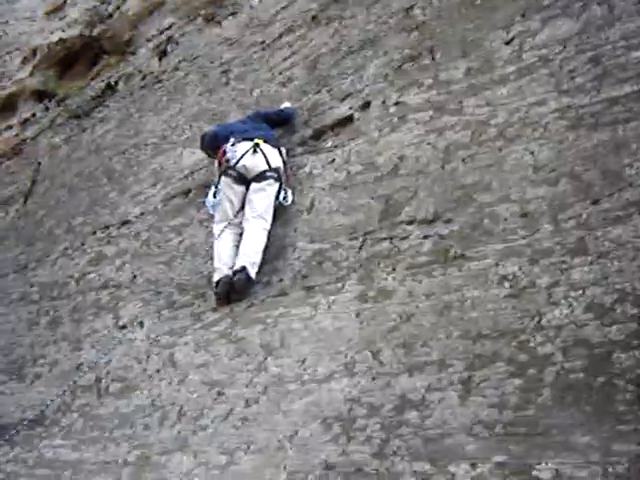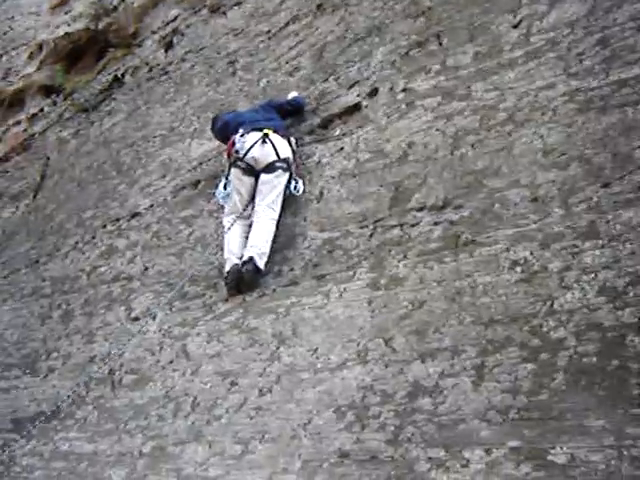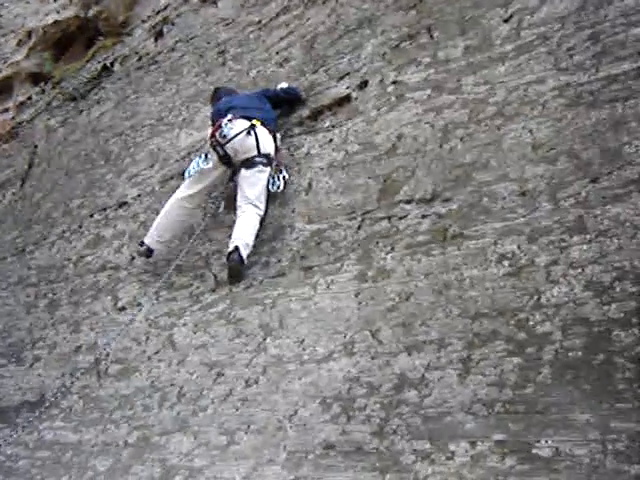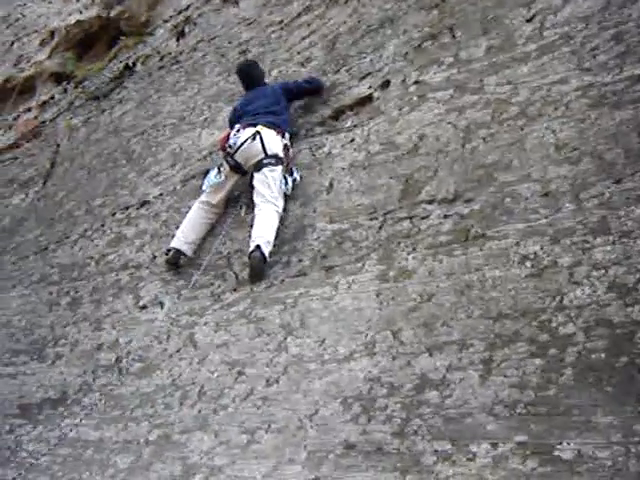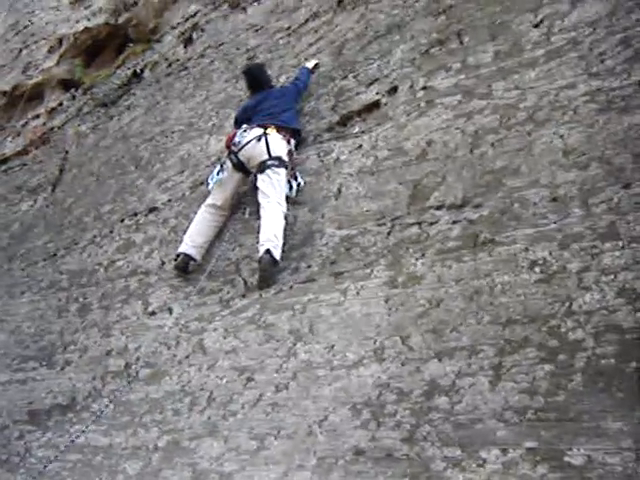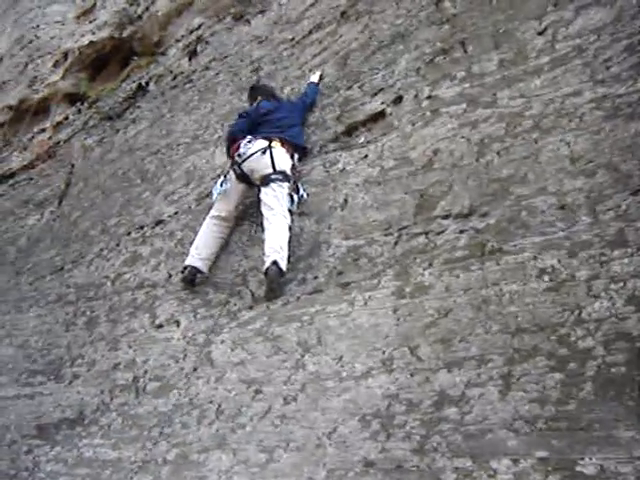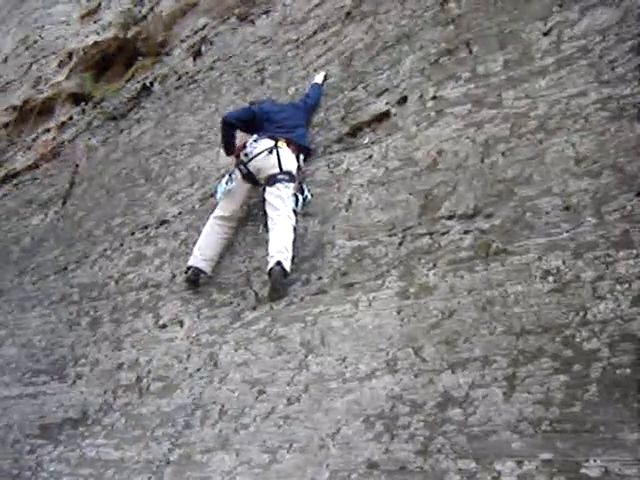
dt=0.7s
person 1, frame 1
left shoulder: (212, 137)
right shoulder: (254, 119)
right elbow: (288, 116)
right wrist: (286, 107)
left hip: (236, 156)
right hip: (268, 158)
left knee: (226, 222)
right knee: (257, 221)
left ankle: (222, 275)
right ankle: (244, 271)
person 1, frame 2
left shoulder: (222, 125)
right shoulder: (265, 108)
right elbow: (298, 105)
right wrist: (295, 97)
left hip: (245, 147)
right hip: (278, 148)
left knee: (236, 214)
right knee: (266, 212)
left ankle: (232, 265)
right ankle: (252, 262)
person 1, frame 3
left shoulder: (219, 108)
right shoulder: (259, 95)
right elbow: (295, 95)
right wrist: (282, 90)
left hip: (230, 133)
right hip: (262, 140)
left knee: (190, 192)
right knee: (250, 205)
left ankle: (151, 244)
right ankle: (238, 252)
person 1, frame 4
left shoulder: (240, 105)
right shoulder: (279, 89)
left elbow: (233, 127)
right elbow: (317, 86)
right wrist: (302, 84)
left hip: (240, 140)
right hip: (270, 142)
left knee: (210, 200)
right knee: (268, 203)
left ankle: (178, 248)
right ankle: (259, 250)
person 1, frame 5
left shoulder: (247, 106)
right shoulder: (287, 92)
left elbow: (238, 129)
right elbow: (302, 79)
right wrist: (308, 67)
left hip: (246, 141)
right hip: (274, 145)
left knee: (216, 203)
right knee: (272, 204)
left ankle: (187, 253)
right ankle: (269, 254)
person 1, frame 6
left shoulder: (256, 110)
right shoulder: (295, 107)
left elbow: (234, 134)
right elbow: (309, 96)
left wrist: (232, 156)
right wrist: (314, 81)
left hip: (249, 153)
right hip: (278, 159)
left knee: (220, 214)
right knee: (276, 216)
left ankle: (194, 266)
right ankle: (275, 266)
person 1, frame 7
left shoulder: (258, 110)
right shoulder: (298, 108)
left elbow: (229, 119)
right elbow: (312, 97)
left wrist: (231, 151)
right wrist: (318, 82)
left hip: (256, 152)
right hip: (285, 158)
left knee: (224, 214)
right knee: (281, 216)
left ankle: (197, 266)
right ankle: (278, 266)
